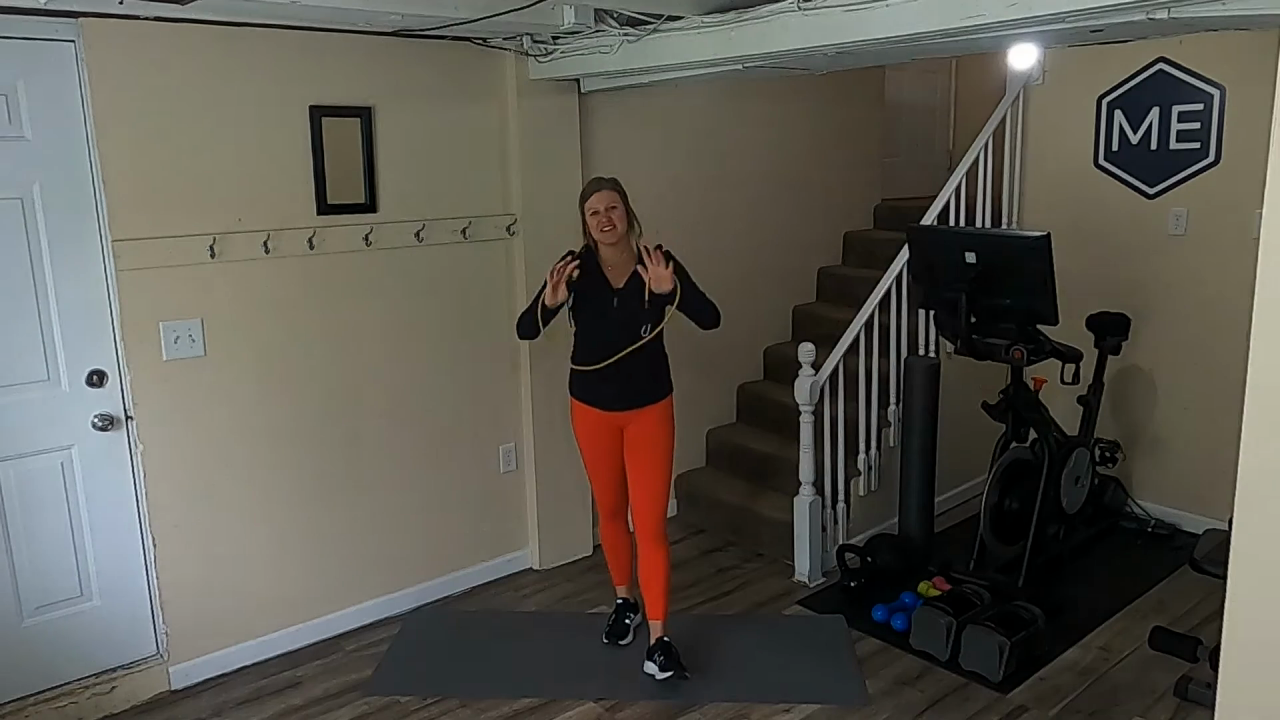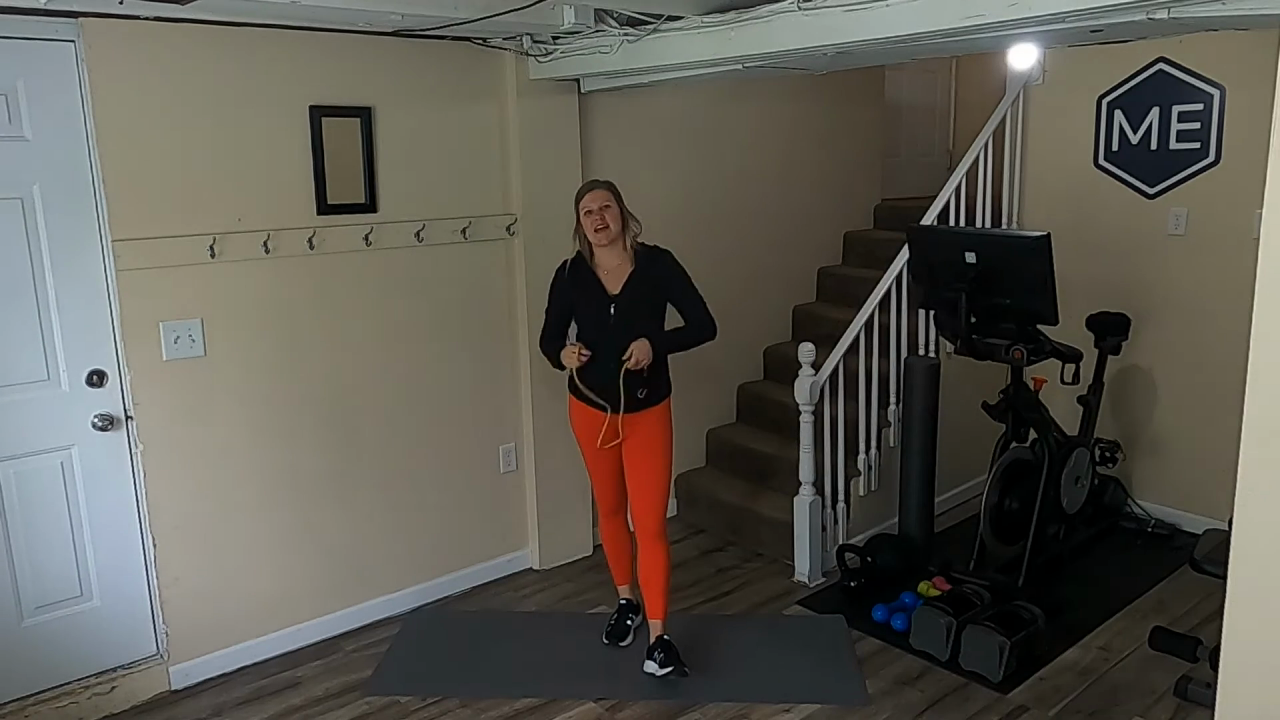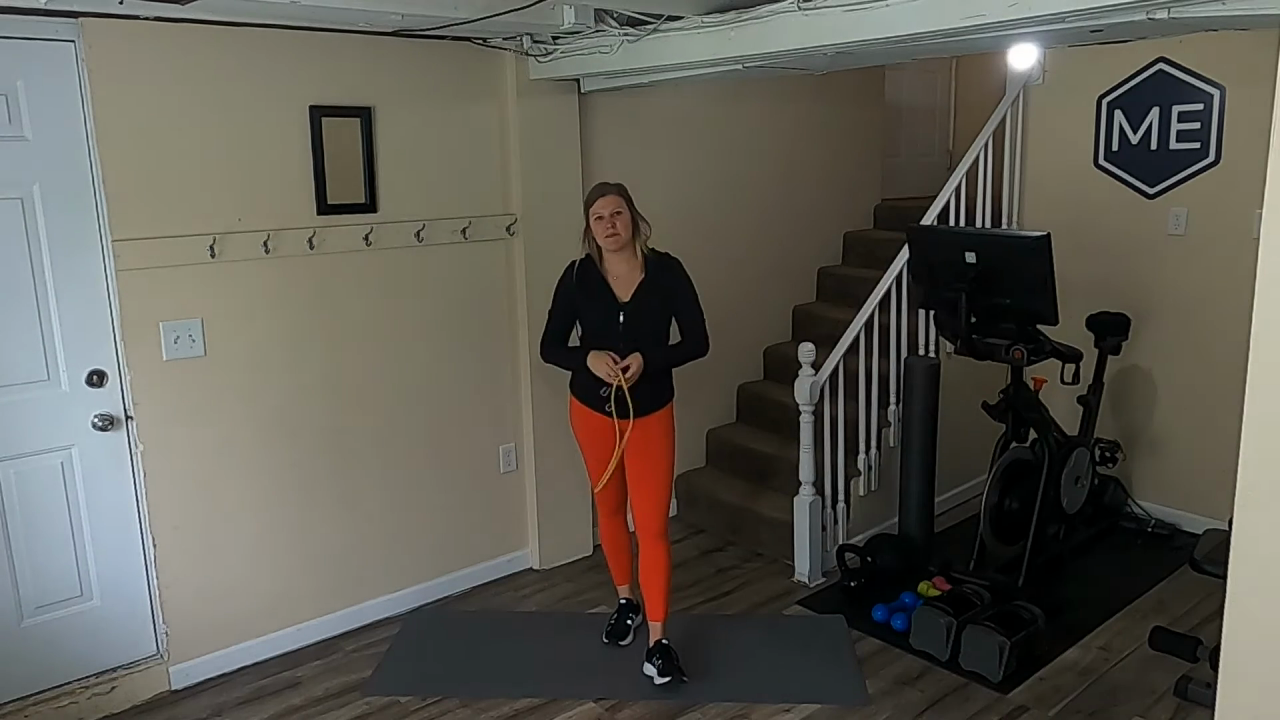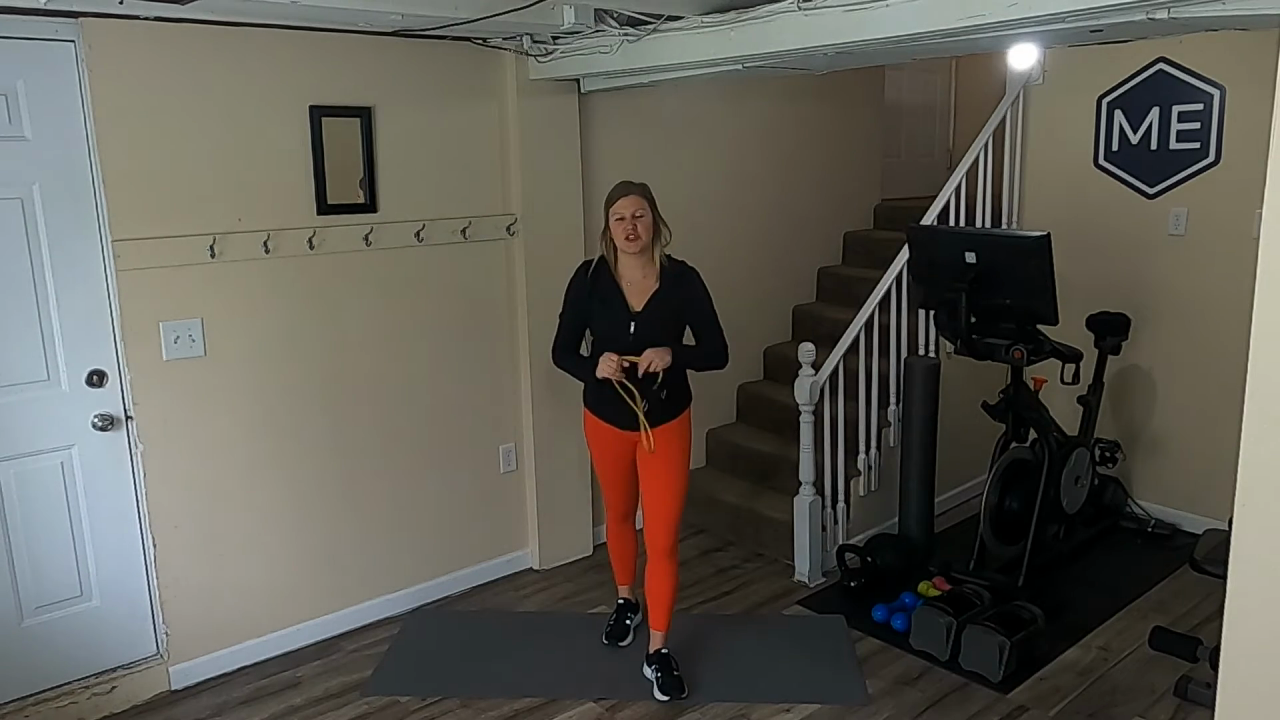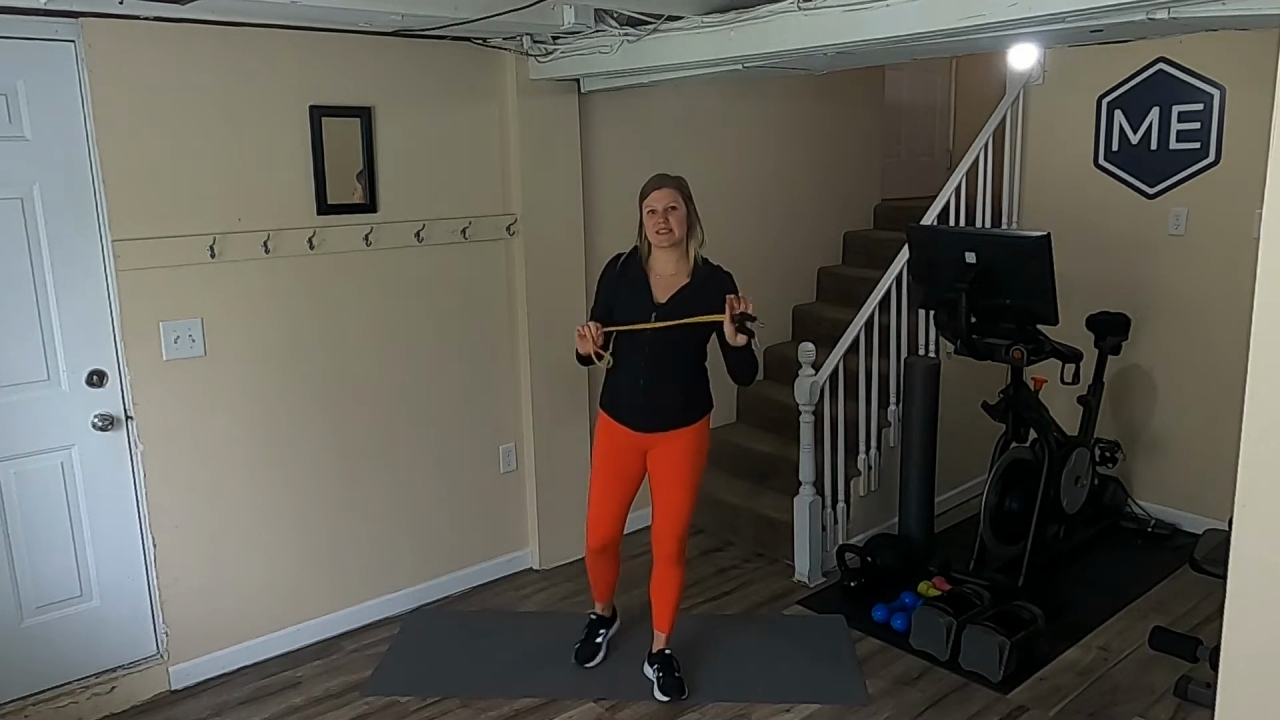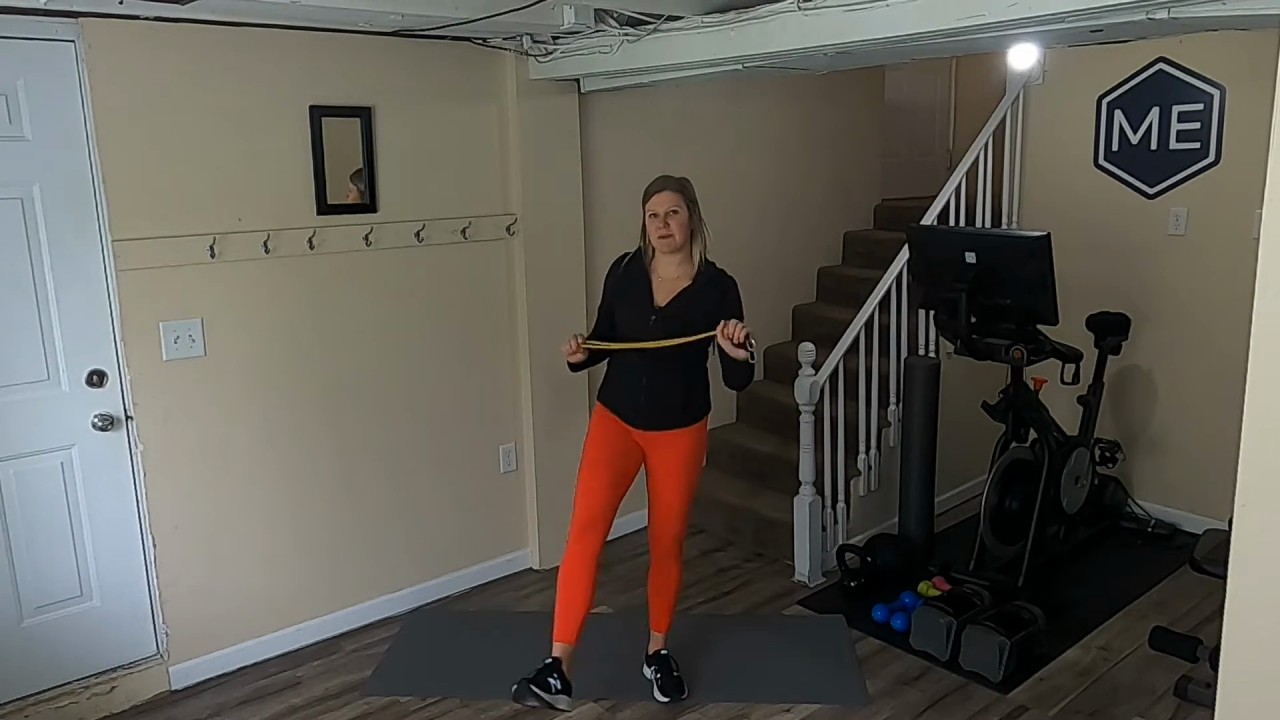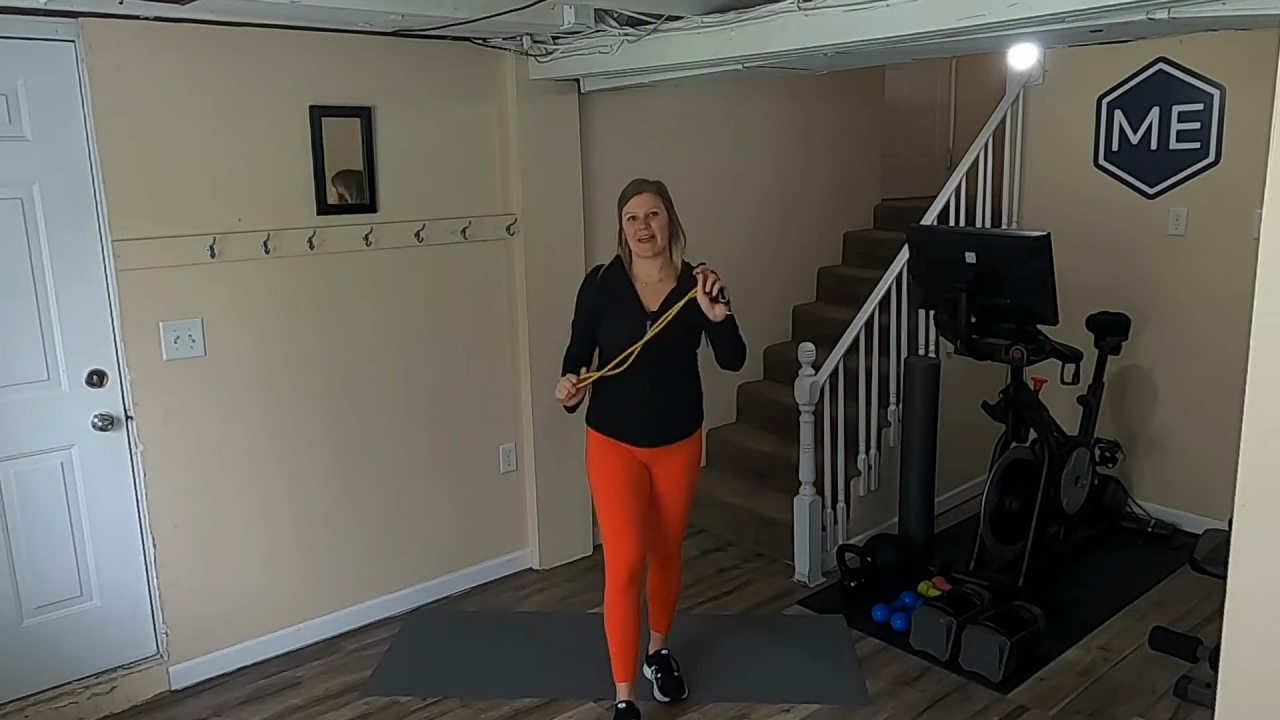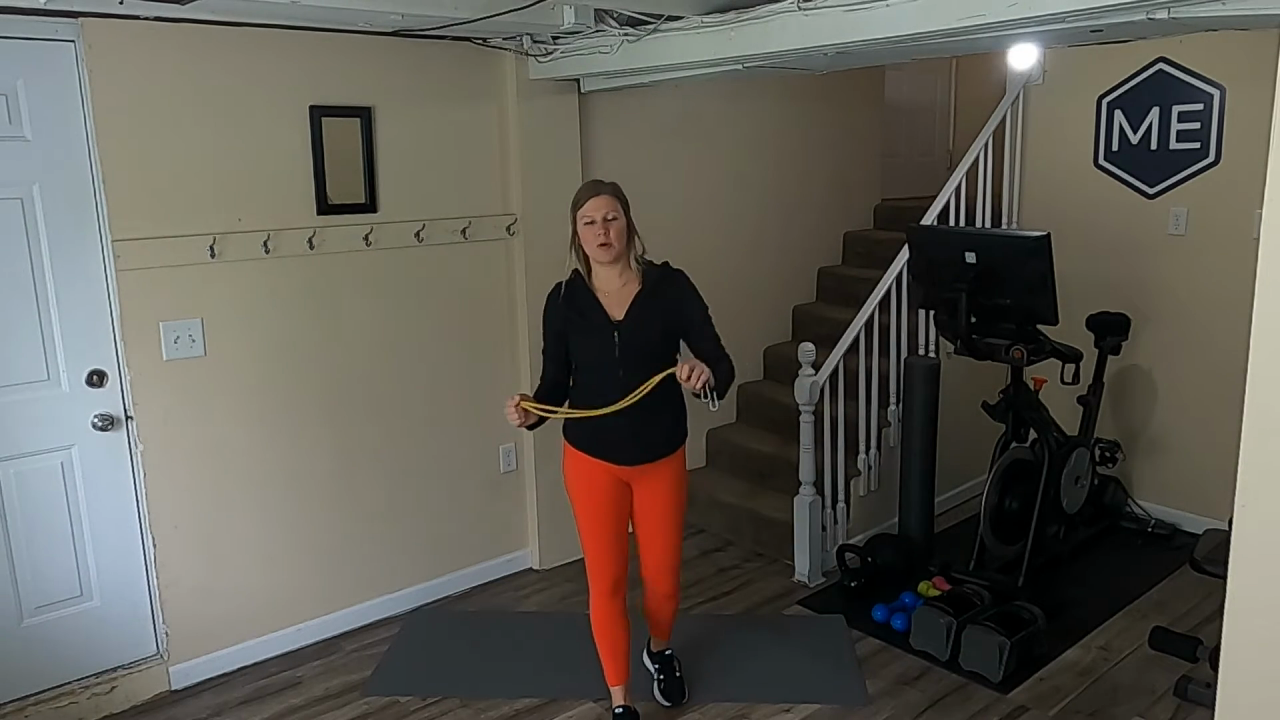
dt=0.5s
person 1, frame 1
left shoulder: (656, 264)
right shoulder: (575, 267)
left elbow: (710, 320)
right elbow: (525, 331)
left wrist: (670, 290)
right wrist: (549, 301)
left hip: (650, 409)
right hip: (592, 408)
left knee: (651, 522)
right knee: (611, 511)
left ankle: (658, 642)
right ankle: (624, 600)
person 1, frame 2
left shoulder: (657, 264)
right shoulder: (569, 275)
left elbow: (703, 326)
right elbow: (549, 339)
left wrist: (655, 343)
right wrist: (564, 352)
left hip: (647, 407)
right hip: (590, 405)
left knee: (650, 523)
right knee: (610, 508)
left ankle: (658, 640)
right ankle: (626, 603)
person 1, frame 3
left shoulder: (666, 271)
right shoulder: (577, 277)
left elbow: (697, 342)
right elbow: (550, 347)
left wrist: (648, 359)
right wrist: (588, 358)
left hip: (651, 412)
right hip: (592, 409)
left knee: (652, 525)
right knee: (610, 509)
left ankle: (658, 644)
right ankle: (626, 602)
person 1, frame 4
left shoulder: (683, 280)
right shoulder: (588, 279)
left elbow: (718, 353)
right elbow: (561, 351)
left wrist: (675, 355)
right wrist: (593, 367)
left hip: (666, 422)
right hip: (607, 420)
left knee: (662, 539)
right knee: (619, 518)
left ankle: (658, 652)
right ankle: (626, 601)
person 1, frame 5
left shoulder: (715, 282)
right shoulder: (619, 271)
left elbow: (744, 376)
right elbow: (593, 350)
left wrist: (737, 340)
right wrist: (586, 347)
left hip: (682, 431)
right hip: (618, 424)
left knee: (670, 545)
right knee: (600, 536)
left ankle: (660, 652)
right ankle: (603, 613)
person 1, frame 6
left shoulder: (717, 288)
right shoulder: (623, 271)
left elbow: (738, 383)
left wrist: (739, 354)
right wrist: (579, 355)
left hip: (680, 430)
right hip: (615, 419)
left knee: (666, 544)
right knee: (586, 526)
left ankle: (657, 651)
right ankle: (557, 666)
person 1, frame 7
left shoulder: (696, 284)
right shoulder: (600, 283)
left elbow: (732, 360)
right elbow: (579, 353)
left wrist: (718, 314)
right wrist: (569, 387)
left hip: (678, 443)
right hip: (613, 442)
left knee: (665, 554)
right knee: (624, 564)
left ankle: (658, 651)
person 1, frame 8
left shoulder: (670, 286)
right shoulder: (564, 299)
left elbow: (721, 365)
right elbow: (557, 382)
left wrist: (706, 374)
right wrist: (531, 410)
left hip: (661, 458)
right hip: (591, 460)
left knee: (660, 578)
right knee: (605, 581)
left ankle: (659, 649)
